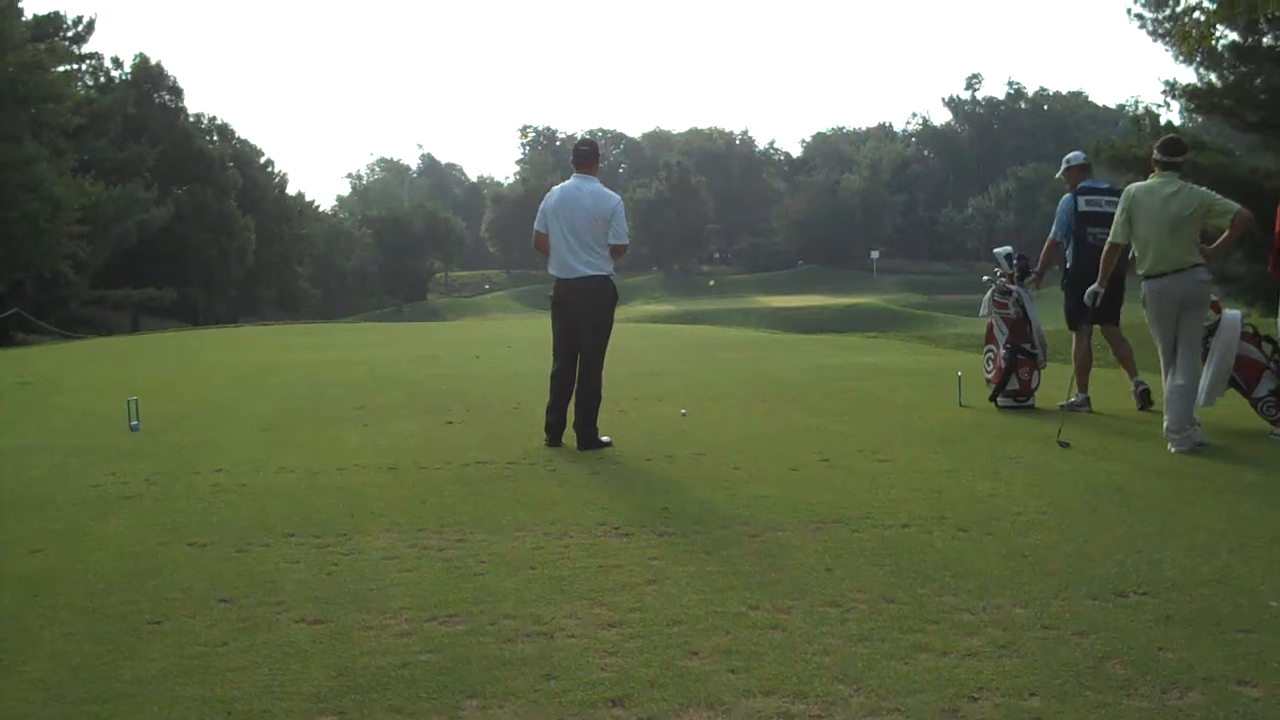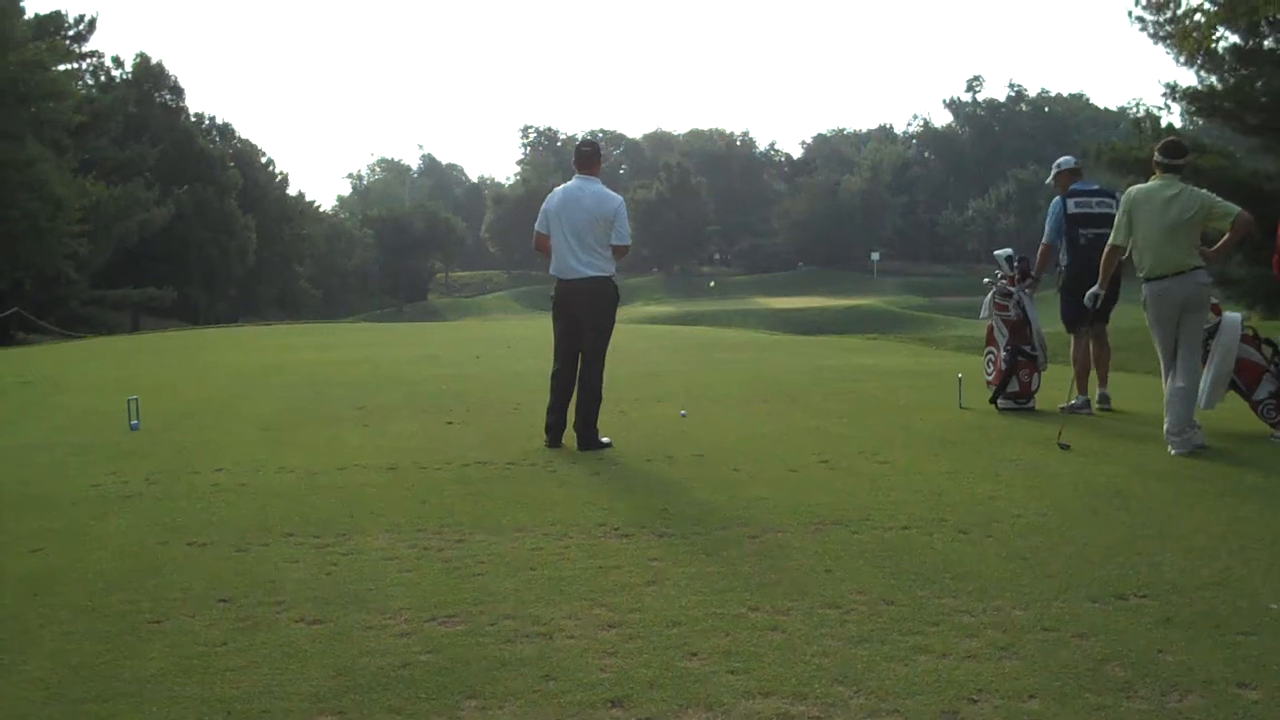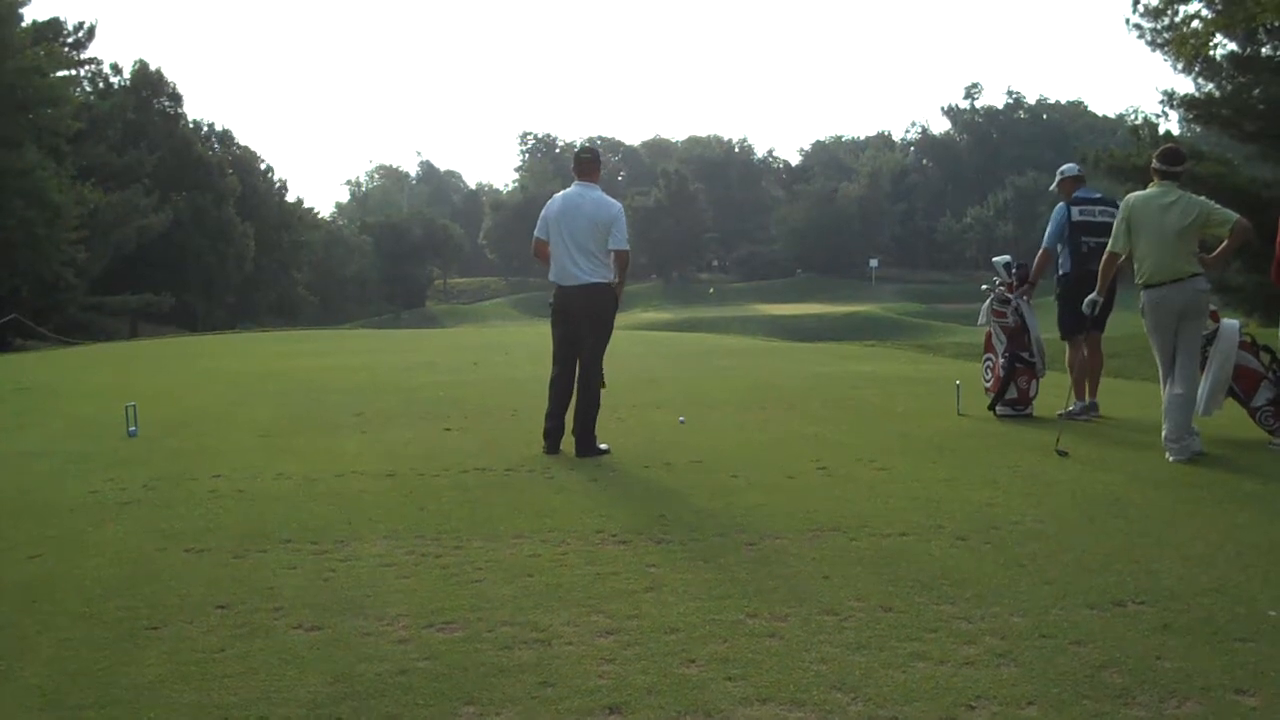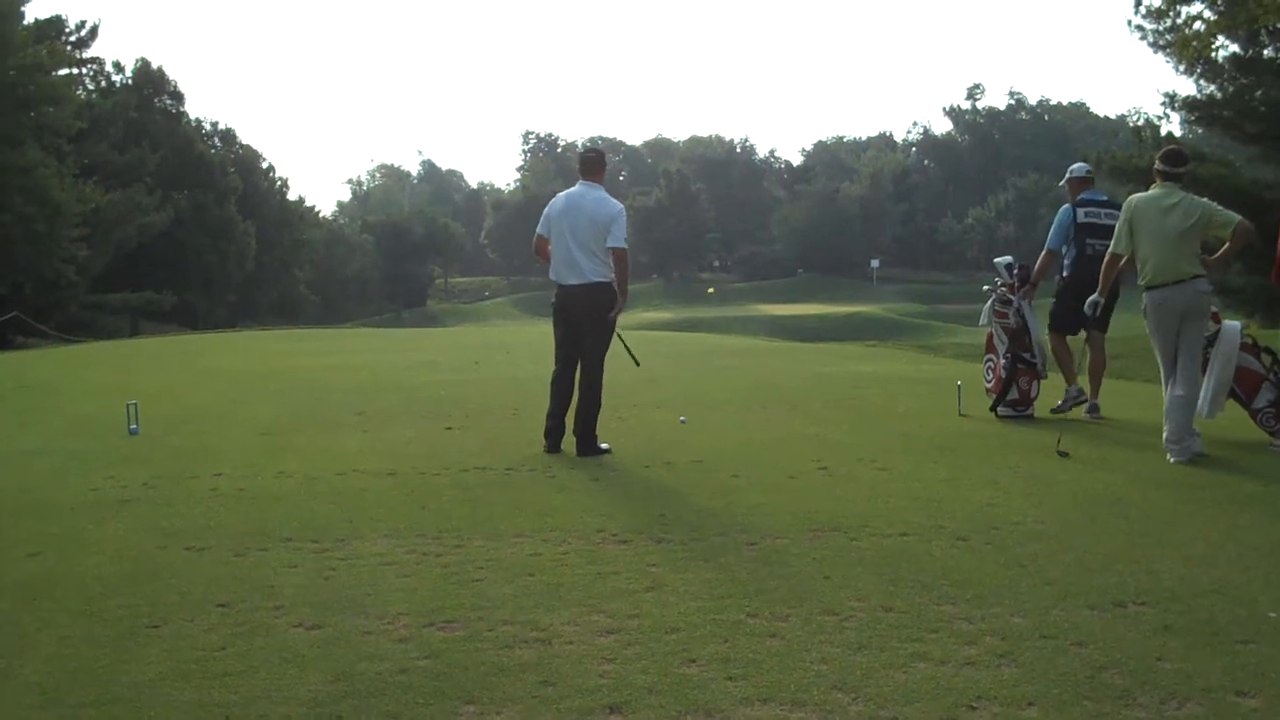
dt=0.3s
person 1, frame 1
left shoulder: (1133, 193)
right shoulder: (1197, 195)
left elbow: (1115, 244)
right elbow: (1244, 218)
left wrist: (1100, 284)
right wrist: (1215, 250)
left hip: (1157, 285)
right hip: (1194, 279)
left knee: (1170, 360)
right knee: (1188, 358)
left ankle: (1183, 426)
right ankle: (1179, 430)
person 1, frame 2
left shoulder: (1134, 195)
right shoulder: (1197, 198)
left elbow: (1115, 247)
right elbow: (1245, 221)
left wrist: (1100, 286)
right wrist: (1215, 253)
left hip: (1157, 288)
right hip: (1194, 282)
left knee: (1170, 363)
right knee: (1188, 361)
left ankle: (1183, 429)
right ankle: (1179, 432)
person 1, frame 3
left shoulder: (1132, 202)
right shoulder: (1196, 205)
left elbow: (1113, 253)
right elbow: (1243, 228)
left wrist: (1098, 293)
right wrist: (1214, 260)
left hip: (1156, 295)
right hip: (1193, 289)
left knee: (1169, 370)
right knee: (1186, 368)
left ankle: (1181, 435)
right ankle: (1177, 439)
person 1, frame 4
left shoulder: (1134, 204)
right shoulder: (1198, 206)
left elbow: (1115, 255)
right elbow: (1245, 229)
left wrist: (1100, 294)
right wrist: (1216, 261)
left hip: (1158, 296)
right hip: (1194, 290)
left knee: (1170, 371)
right knee: (1188, 369)
left ankle: (1182, 437)
right ankle: (1178, 441)
person 2, frame 1
left shoulder: (553, 196)
right shoulder: (611, 200)
left elbow: (539, 243)
right elbow: (619, 249)
left hip: (563, 287)
right hip: (597, 288)
left knee: (562, 360)
right knee: (591, 362)
left ankle: (554, 431)
right ankle: (586, 435)
person 2, frame 2
left shoulder: (555, 197)
right shoulder: (613, 201)
left elbow: (540, 243)
right elbow: (621, 249)
left hip: (565, 288)
right hip: (599, 289)
left knee: (563, 361)
right knee: (592, 363)
left ankle: (554, 433)
right ankle: (586, 435)
person 2, frame 3
left shoulder: (554, 203)
right shoulder: (611, 208)
left elbow: (538, 250)
right elbow: (621, 255)
right wrist: (618, 284)
left hip: (564, 294)
right hip: (597, 295)
left knee: (561, 366)
right knee: (590, 369)
left ankle: (552, 439)
right ankle: (584, 441)
person 2, frame 4
left shoulder: (558, 202)
right shoulder: (613, 208)
left elbow: (539, 247)
right elbow: (619, 254)
right wrist: (623, 295)
left hip: (565, 293)
right hip: (598, 294)
left knee: (563, 365)
right knee: (592, 368)
left ankle: (553, 438)
right ankle: (585, 441)
person 3, frame 1
left shoulder: (1072, 199)
right shoulder: (1119, 197)
left elbow: (1054, 241)
left wrist: (1039, 272)
left hip: (1082, 274)
right hip: (1114, 273)
left knee: (1082, 333)
right knee: (1112, 331)
left ankle: (1082, 396)
right ankle: (1137, 382)
person 3, frame 2
left shoulder: (1062, 202)
right shoulder: (1112, 198)
left elbow: (1048, 245)
left wrist: (1035, 278)
left hip: (1077, 275)
right hip: (1108, 275)
left knee: (1080, 335)
right knee: (1098, 332)
left ankle: (1082, 398)
right ankle: (1103, 392)
person 3, frame 3
left shoulder: (1065, 208)
right shoulder: (1113, 208)
left elbow: (1047, 251)
left wrist: (1031, 283)
left hip: (1075, 282)
right hip: (1105, 282)
left knee: (1074, 342)
right knee: (1094, 340)
left ankle: (1080, 403)
right ankle: (1092, 401)
person 3, frame 4
left shoulder: (1070, 209)
right shoulder: (1118, 211)
left elbow: (1050, 252)
left wrist: (1032, 284)
left hip: (1076, 283)
left knee: (1056, 334)
right knee: (1096, 341)
left ankle: (1073, 389)
right ankle: (1093, 402)
